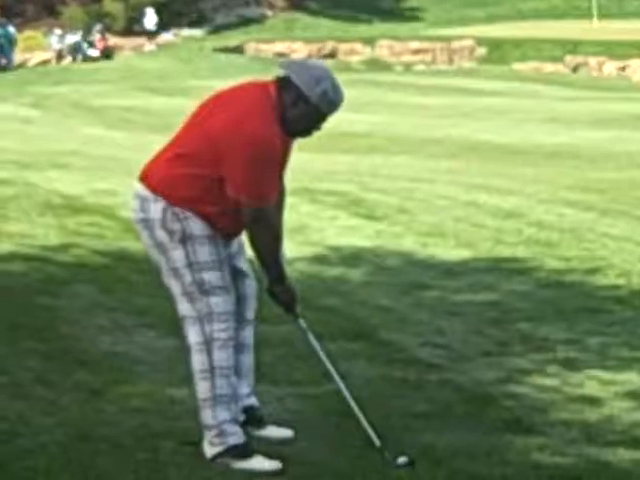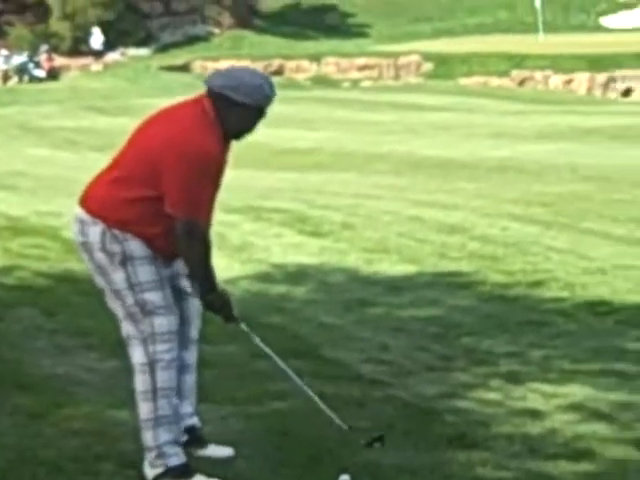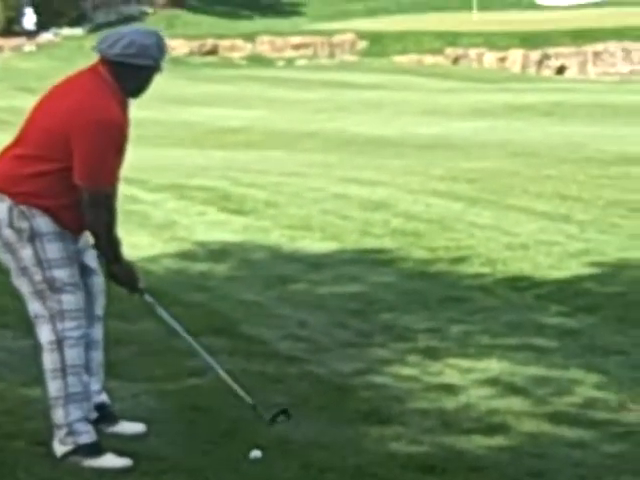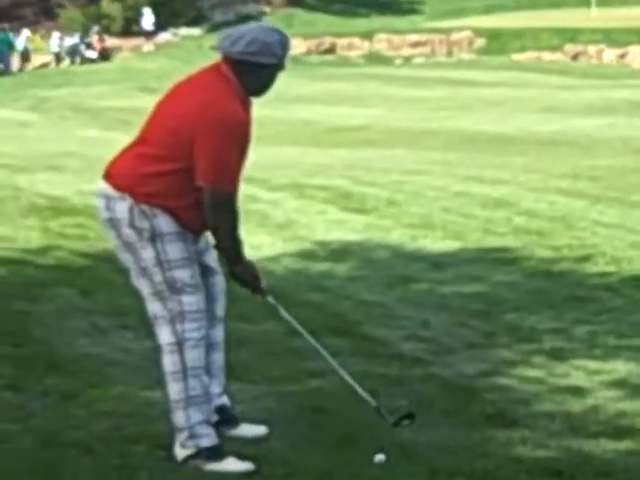
dt=0.7s
person 1, frame 1
left shoulder: (269, 105)
right shoulder: (255, 130)
left elbow: (272, 189)
right elbow: (256, 216)
left wrist: (277, 258)
right wrist: (278, 279)
left hip: (204, 210)
right hip: (173, 211)
left knee: (240, 304)
right knee: (213, 320)
left ankle: (242, 409)
right ankle: (223, 439)
person 1, frame 2
left shoulder: (198, 120)
right shoulder: (197, 146)
left elbow: (189, 222)
right elbow: (189, 230)
left wrist: (197, 278)
right wrist: (209, 288)
left hip: (140, 234)
right hip: (113, 236)
left knee: (184, 326)
right knee: (157, 341)
left ankle: (183, 429)
person 1, frame 3
left shoulder: (95, 85)
right shoulder: (101, 113)
left elbow: (92, 192)
right elbow: (96, 200)
left wrist: (106, 252)
right wrist: (115, 259)
left hip: (48, 208)
left knee: (89, 303)
right knee: (64, 319)
left ankle: (92, 407)
right ankle: (74, 437)
person 1, frame 4
left shoulder: (217, 83)
right shoulder: (225, 114)
right elbow: (218, 202)
left wrist: (226, 253)
right wrist: (237, 261)
left hip: (167, 207)
right hip: (140, 211)
left knee: (208, 304)
right knee: (184, 323)
left ankle: (213, 410)
right ankle: (194, 442)
